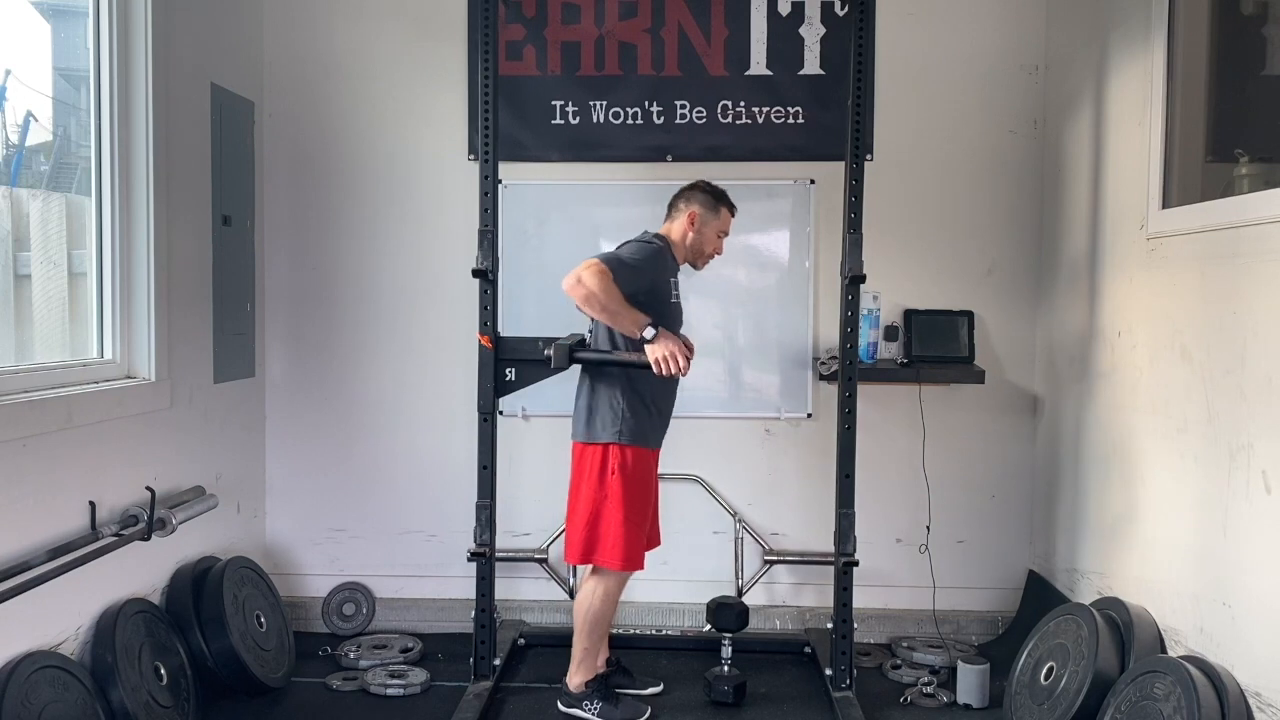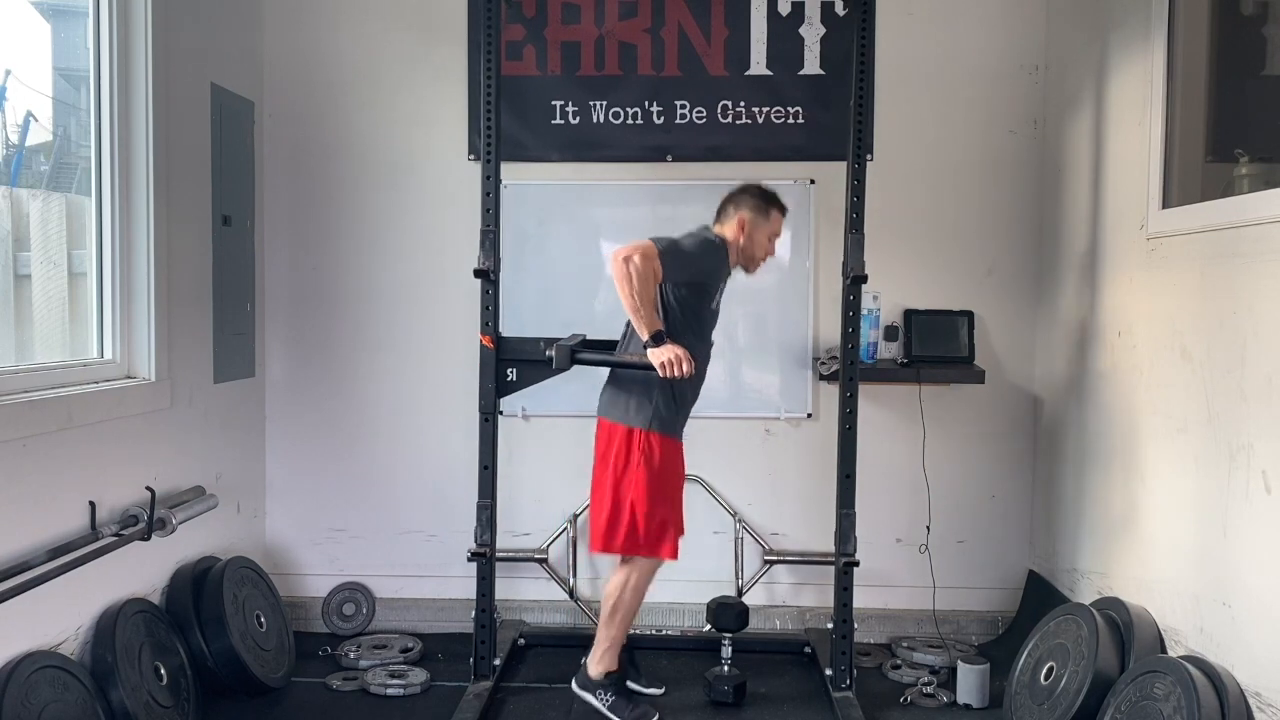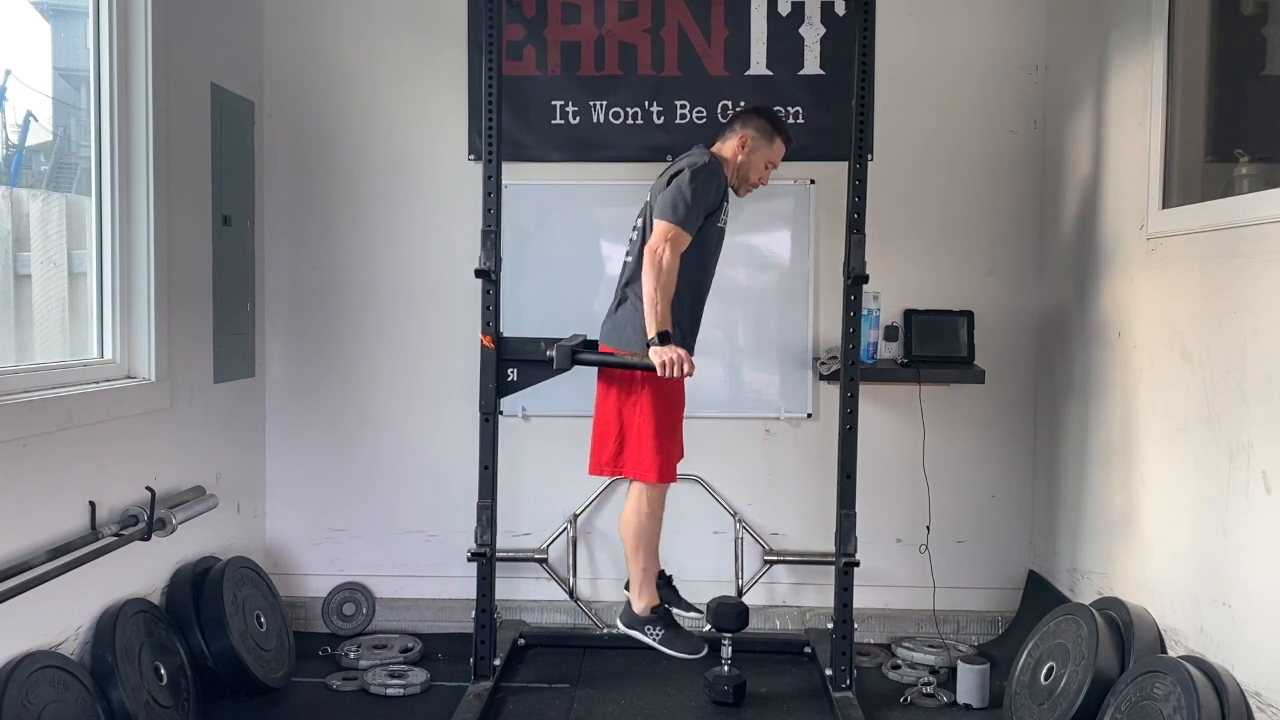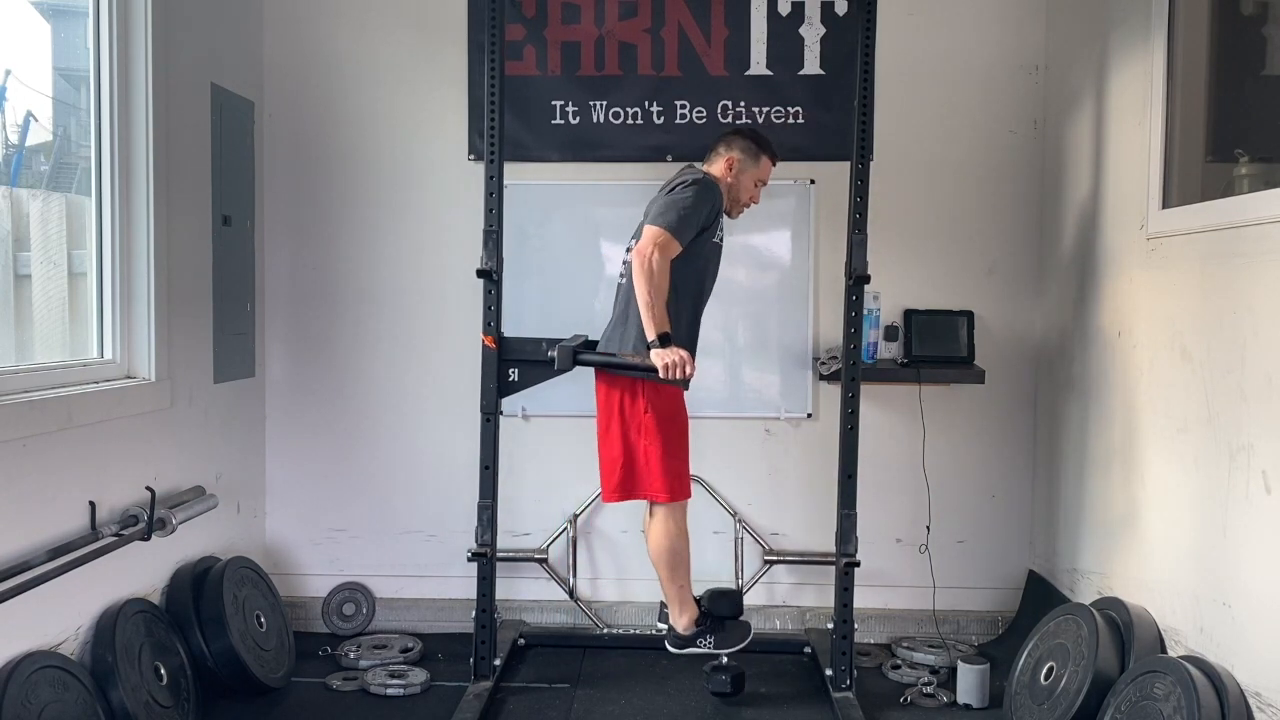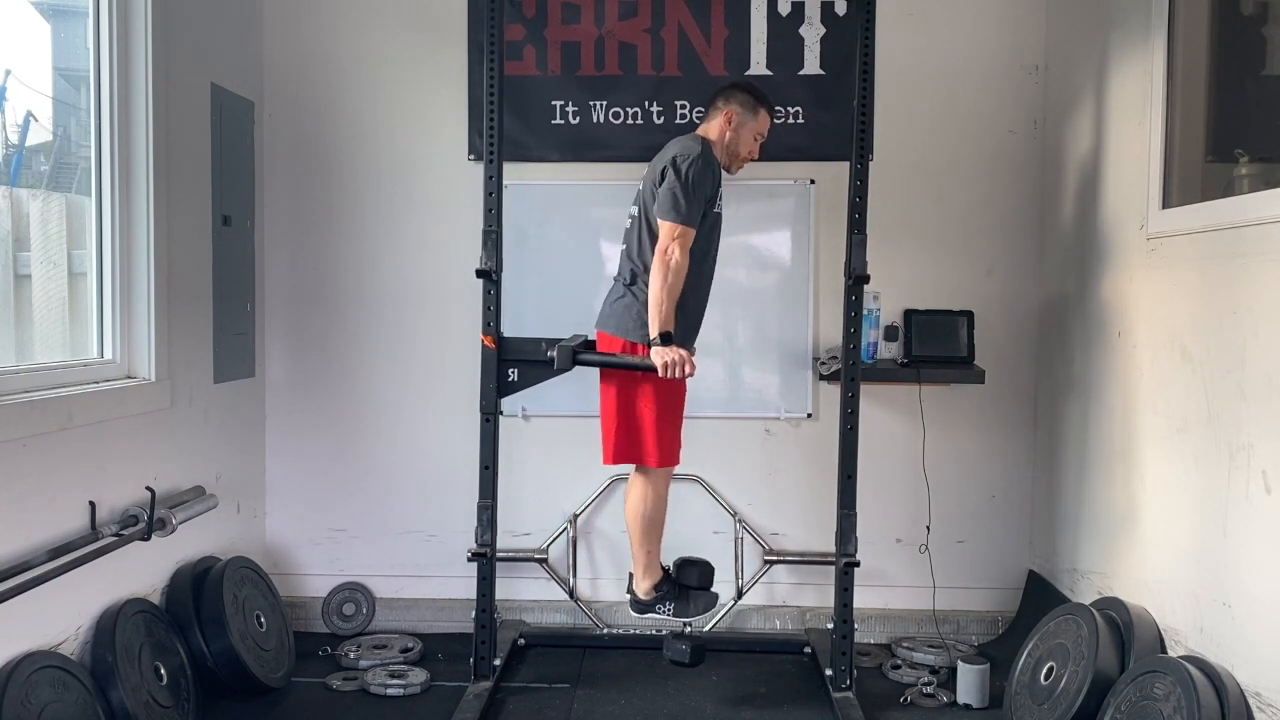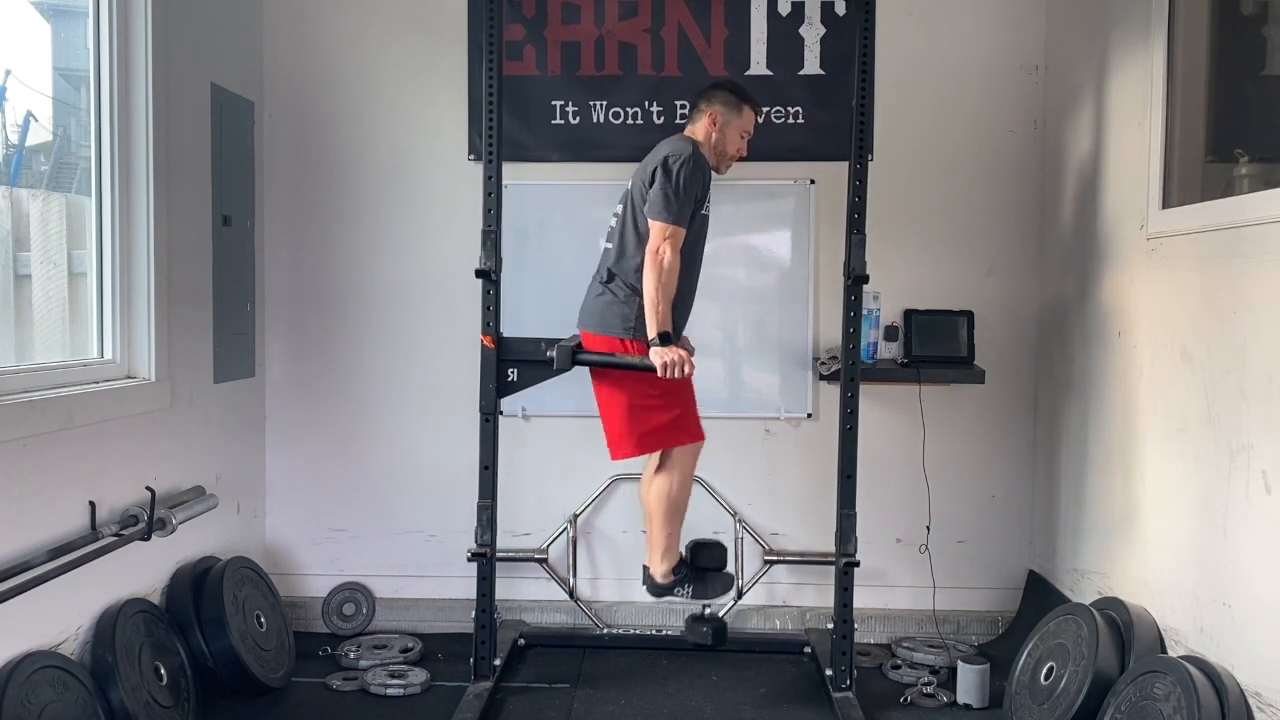
dt=0.7s
person 1, frame 1
left shoulder: (657, 263)
right shoulder: (651, 253)
left elbow: (595, 297)
right elbow: (579, 283)
right wrist: (651, 334)
left hip: (626, 431)
right hip: (616, 432)
left knee: (610, 559)
right knee: (612, 563)
left ankle: (599, 664)
person 1, frame 2
left shoulder: (709, 263)
right shoulder: (704, 252)
left elbow: (654, 286)
right elbow: (629, 260)
right wrist: (654, 340)
left hip: (653, 420)
right hip: (641, 420)
left knee: (644, 549)
right knee: (645, 551)
left ankle: (612, 655)
right ankle: (597, 672)
person 1, frame 3
left shoulder: (702, 182)
right shoulder: (701, 173)
right elbow: (659, 250)
right wrist: (660, 339)
left hip: (651, 346)
right hip: (643, 349)
left knee: (655, 475)
right knee: (650, 478)
left ankle: (649, 579)
right ankle: (643, 608)
person 1, frame 4
left shoulder: (696, 200)
right shoulder: (699, 189)
right elbow: (647, 254)
right wrist: (660, 341)
left hip: (642, 366)
right hip: (643, 368)
left knee: (665, 495)
right knee: (668, 498)
left ankle: (678, 602)
right ankle: (685, 623)
person 1, frame 5
left shoulder: (687, 160)
right shoulder: (695, 159)
right elbow: (670, 252)
left wrist: (664, 337)
right wrist: (661, 340)
left hip: (643, 332)
right hip: (641, 334)
left knee: (654, 465)
right knee: (653, 466)
left ankle: (650, 575)
right ankle: (647, 588)
person 1, frame 6
left shoulder: (676, 159)
right shoulder: (684, 160)
right elbow: (661, 251)
left wrist: (665, 334)
right wrist: (662, 338)
left hip: (616, 324)
right hip: (627, 328)
left knee: (670, 447)
right knee: (680, 446)
left ankle: (664, 560)
right ankle: (664, 570)
